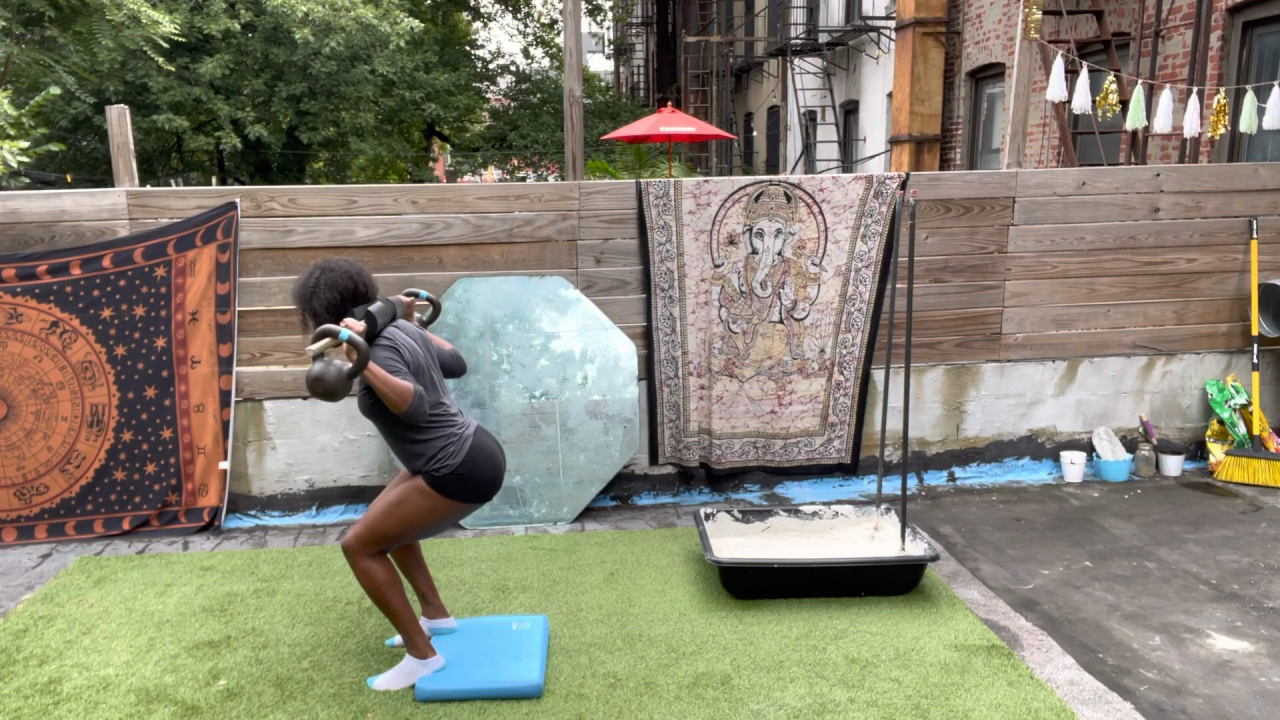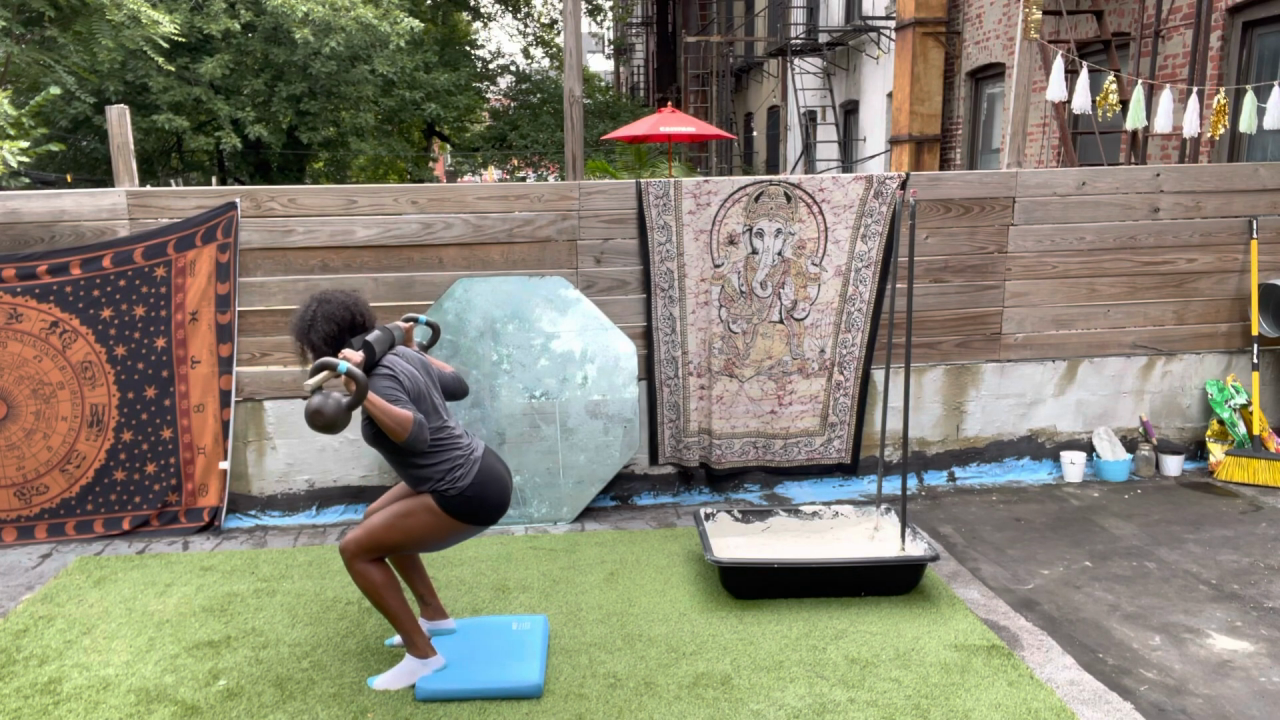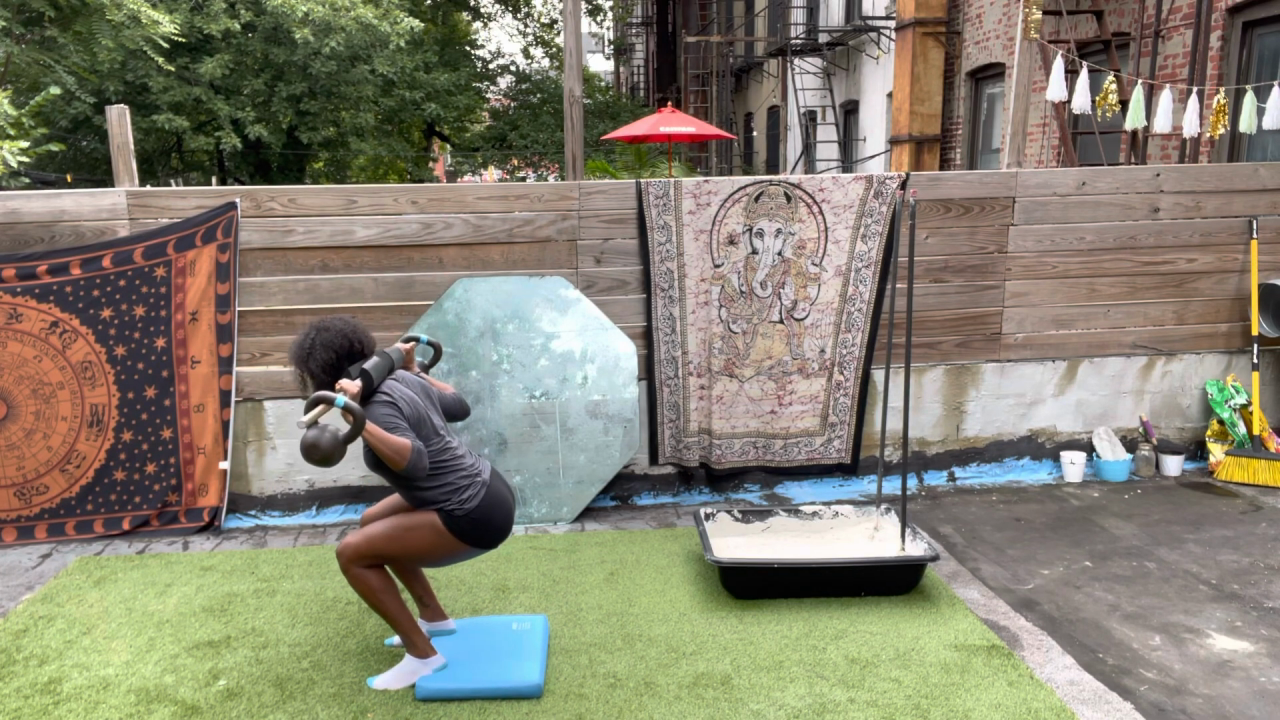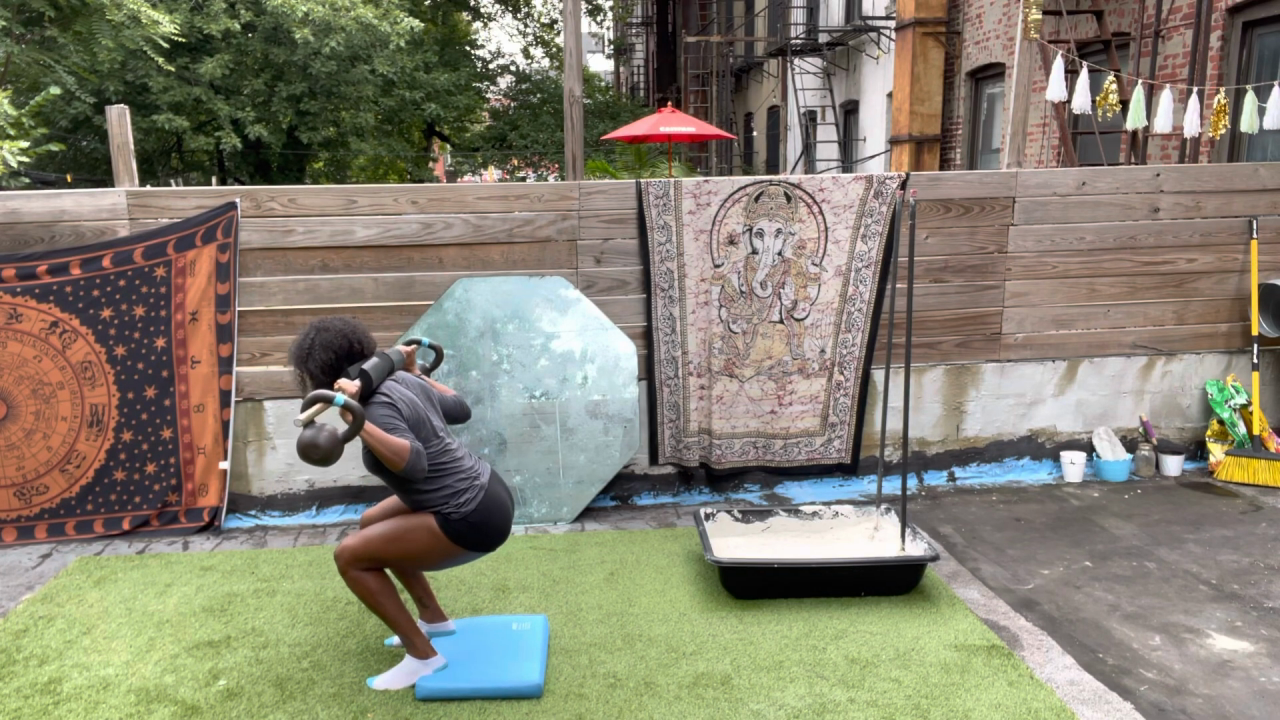
dt=0.5s
person 1, frame 1
left shoulder: (378, 349)
right shoulder: (400, 331)
left elbow: (417, 408)
right elbow: (456, 364)
left wrist: (362, 364)
left hip: (462, 473)
right hip: (472, 453)
left knee: (359, 545)
right knee: (385, 520)
left ankle: (423, 655)
right ankle: (436, 615)
person 1, frame 2
left shoulder: (379, 379)
right shoulder: (402, 357)
left elbow: (417, 436)
right elbow: (458, 386)
left wrist: (361, 394)
left hip: (471, 496)
right hip: (479, 473)
left knee: (356, 548)
right knee: (376, 521)
left ankle: (422, 655)
right ankle: (434, 616)
person 1, frame 3
left shoulder: (378, 406)
right shoulder: (402, 381)
left elbow: (415, 464)
right elbow: (460, 407)
left wrist: (359, 424)
left hip: (475, 517)
right hip: (485, 493)
left knee: (352, 552)
right knee: (372, 525)
left ankle: (422, 654)
right ankle: (434, 617)
person 1, frame 4
left shoulder: (377, 407)
right shoulder: (403, 382)
left elbow: (415, 464)
right elbow: (461, 410)
left wrist: (358, 424)
left hip: (473, 519)
right hip: (484, 494)
left knee: (350, 555)
right knee: (371, 527)
left ankle: (423, 656)
right ankle: (434, 619)
